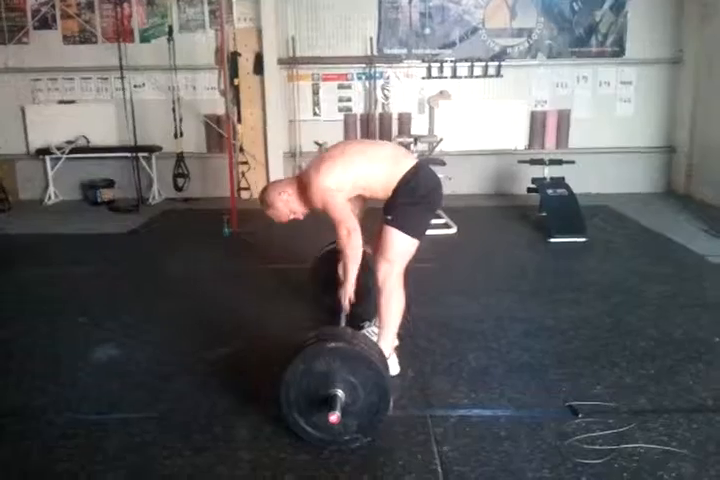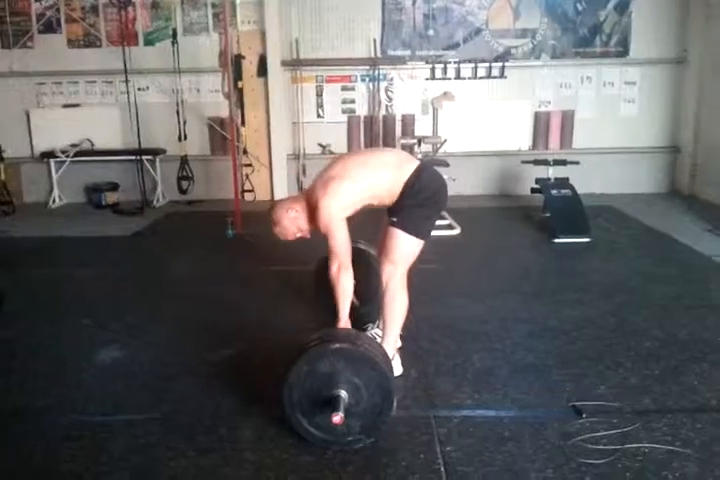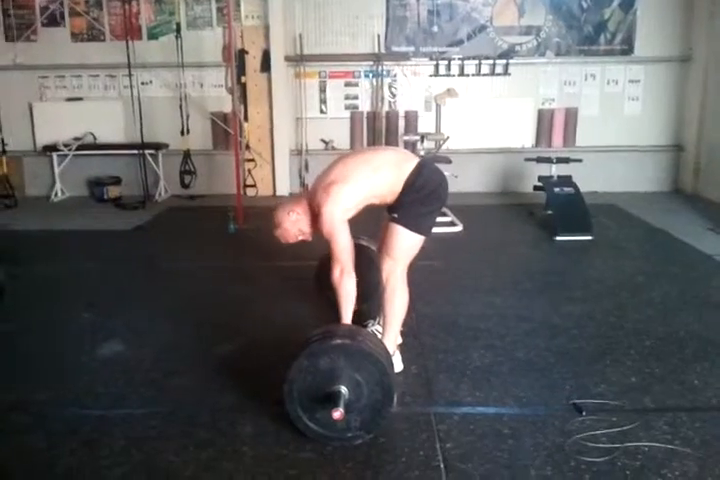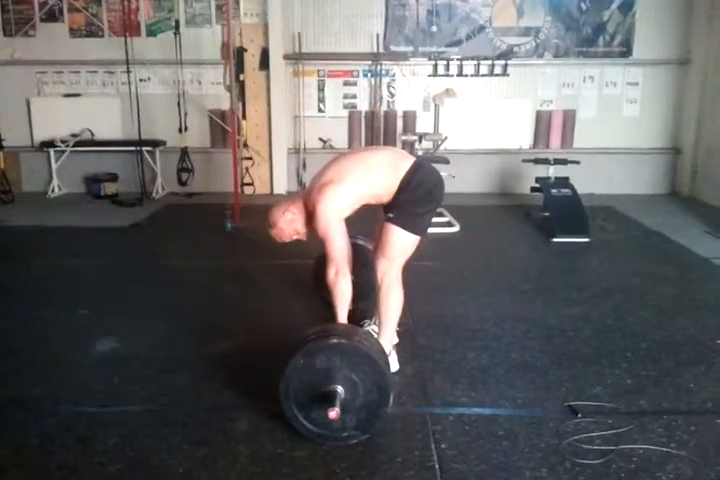
dt=0.3s
person 1, frame 1
left shoulder: (316, 186)
right shoulder: (315, 176)
left elbow: (351, 233)
right elbow: (354, 200)
left wrist: (348, 283)
right wrist: (347, 260)
left hip: (416, 188)
right hip: (411, 181)
left knee: (388, 272)
right knee: (382, 259)
left ankle: (385, 356)
right ankle: (384, 329)
person 1, frame 2
left shoulder: (324, 207)
right shoulder: (320, 193)
left elbow: (340, 266)
right elbow: (343, 252)
left wrist: (342, 318)
right wrist: (346, 290)
left hip: (422, 190)
right hip: (416, 182)
left knee: (391, 273)
right knee: (387, 262)
left ankle: (388, 357)
right ankle: (387, 330)
person 1, frame 3
left shoulder: (326, 210)
right shoulder: (319, 194)
left elbow: (342, 270)
right elbow: (345, 244)
left wrist: (345, 326)
right wrist: (350, 295)
left hip: (423, 187)
right hip: (416, 178)
left knee: (392, 269)
right knee: (386, 257)
left ankle: (388, 353)
right ankle: (388, 326)
person 1, frame 4
left shoulder: (322, 209)
right shoulder: (316, 194)
left elbow: (338, 271)
right elbow: (342, 244)
left wrist: (341, 325)
right wrist: (346, 294)
left hip: (419, 186)
right hip: (412, 177)
left knee: (386, 269)
right knee: (382, 257)
left ankle: (384, 352)
right ankle: (384, 327)
